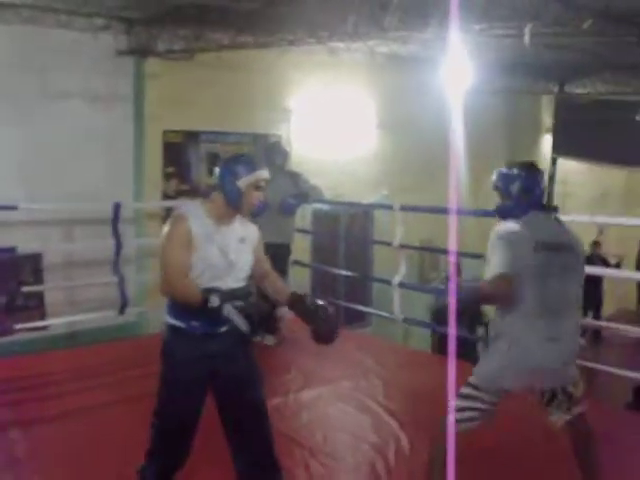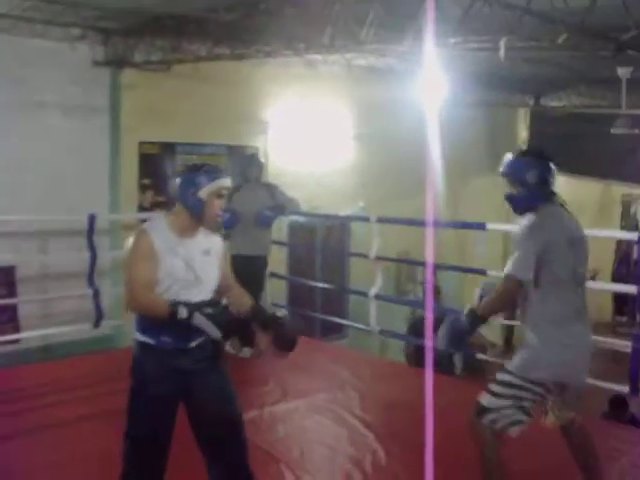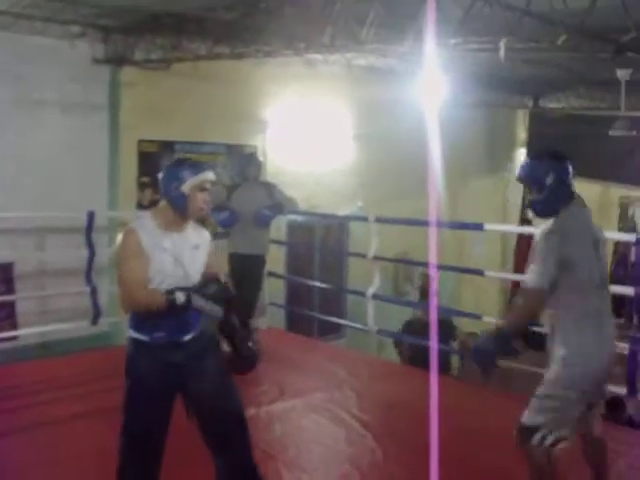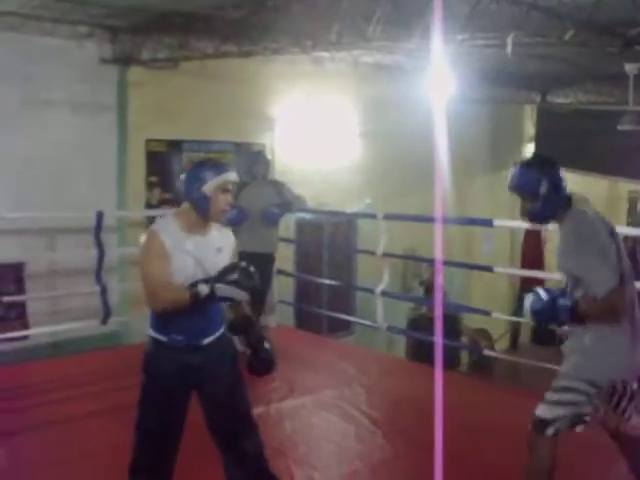
dt=0.2s
person 1, frame 1
left shoulder: (508, 232)
right shoulder: (571, 241)
left elbow: (502, 289)
right elbow: (563, 296)
left wrist: (469, 294)
left hip: (510, 356)
right hip: (558, 355)
left knee: (449, 428)
right knee: (575, 417)
person 1, frame 2
left shoulder: (535, 227)
right shoulder: (570, 225)
left elbow: (510, 289)
left wrist: (470, 318)
left hip: (544, 350)
right hip: (576, 348)
left knee: (487, 422)
right knee: (569, 422)
person 1, frame 3
left shoulder: (557, 234)
right shoulder: (582, 224)
left elbow: (533, 300)
left wrist: (496, 338)
left hip: (578, 355)
right hip: (598, 348)
left knee: (532, 435)
right knee: (587, 426)
person 1, frame 4
left shoulder: (576, 237)
right shoulder: (587, 219)
left elbow: (614, 305)
left wrist: (563, 310)
right wrist: (563, 300)
left hip: (597, 353)
left knee: (544, 432)
person 2, frame 1
left shoulder: (249, 231)
right shoulder: (186, 222)
left elbow: (267, 278)
right elbow: (171, 283)
left wrist: (304, 305)
right wrist: (218, 301)
left hip: (230, 339)
right hip: (186, 340)
left knee: (249, 415)
right knee: (174, 418)
person 2, frame 2
left shoulder: (214, 243)
right shoulder: (150, 237)
left elbow: (230, 290)
right elbow: (138, 298)
left wrist: (261, 317)
right wrist: (188, 312)
left hip: (201, 352)
right hip: (156, 356)
left knee: (225, 427)
right knee: (146, 435)
person 2, frame 3
left shoulder: (202, 236)
right shoulder: (137, 235)
right elbow: (131, 298)
right wrist: (186, 296)
left hip: (197, 345)
right hip: (151, 353)
left knee: (227, 420)
right knee: (142, 432)
person 2, frame 4
left shoulder: (226, 237)
right shoulder: (160, 236)
right elbow: (158, 299)
left wrist: (253, 329)
right wrist: (211, 288)
left hip: (215, 347)
right hip: (170, 352)
left knee: (238, 425)
right knee: (157, 430)
person 3, frame 1
left shoulder: (295, 178)
left elbow: (317, 193)
left wrist: (302, 197)
left hip: (283, 239)
right hip: (263, 238)
left ankle: (266, 326)
right ankle: (269, 327)
person 3, frame 2
left shoulder: (271, 191)
right shoulder: (234, 193)
left elbow: (294, 205)
right elbow: (223, 214)
left wrist: (278, 210)
right wrist: (226, 216)
left hip: (260, 252)
right hip: (238, 251)
left knee: (255, 292)
person 3, frame 3
left shoulder: (270, 189)
right shoulder: (232, 191)
left elbow: (291, 204)
right elbow: (219, 212)
left wrist: (277, 209)
right wrist: (221, 213)
left hip: (258, 250)
right hip: (236, 249)
left knee: (251, 293)
right knee: (238, 291)
person 3, frame 4
left shoulder: (278, 187)
right shoulder: (241, 190)
left elbow: (300, 202)
right elbow: (230, 213)
left wrist: (285, 206)
right wrist: (233, 213)
left hip: (267, 248)
right hip: (246, 248)
left knee: (261, 290)
